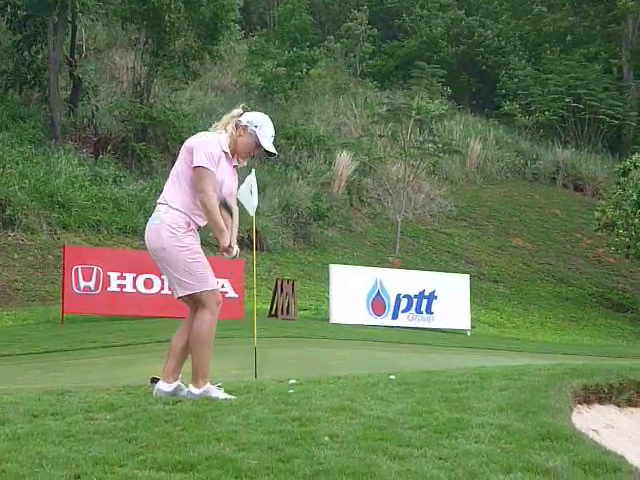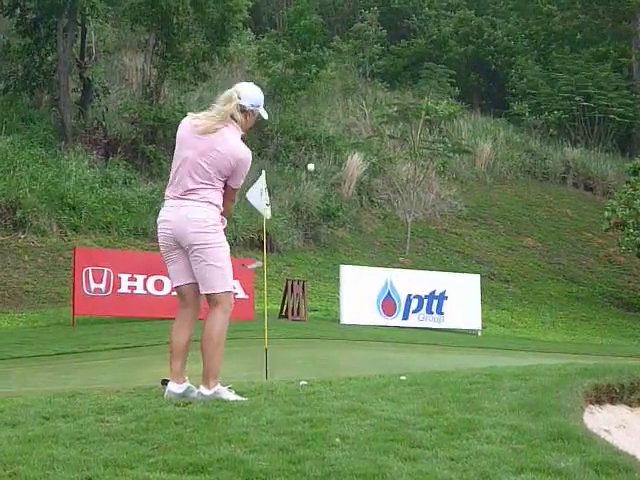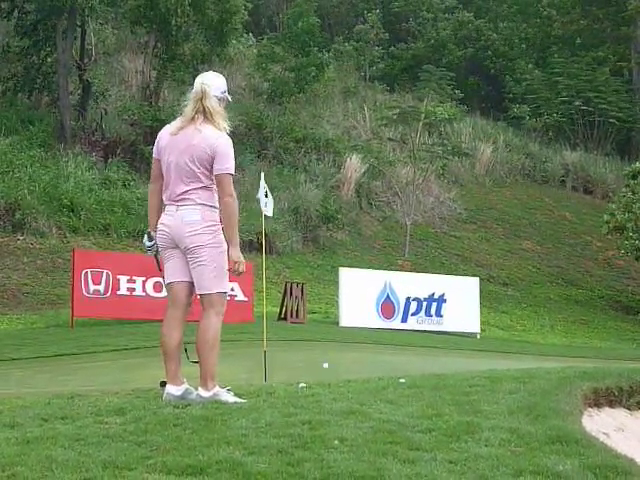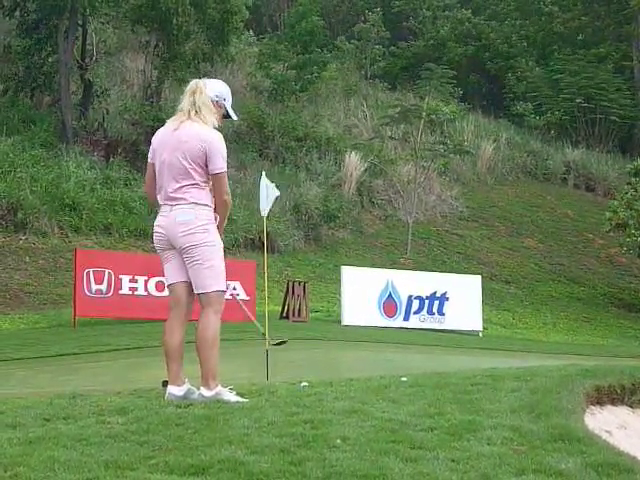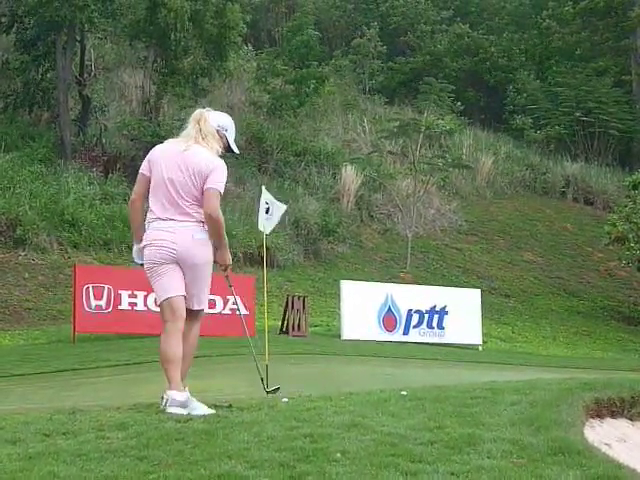
dt=1s
person 1, frame 1
left shoulder: (231, 166)
right shoulder: (207, 143)
left elbow: (230, 207)
right elbow: (203, 192)
left wrist: (232, 237)
right wrist: (221, 234)
left hip: (173, 232)
right hip: (172, 228)
left knee: (199, 308)
right knee: (211, 302)
left ankle: (168, 382)
right ankle: (199, 385)
person 1, frame 2
left shoulder: (189, 123)
right shoulder: (241, 152)
right wrist: (216, 223)
left hip: (169, 218)
right hip: (201, 221)
left knee: (188, 305)
right knee: (221, 303)
left ankle: (177, 383)
right ankle: (210, 386)
person 1, frame 3
left shoulder: (166, 133)
right shoulder: (219, 140)
left elbow: (155, 186)
right elbow: (226, 196)
left wrist: (153, 230)
right wrist: (234, 246)
left hip: (170, 223)
right hip: (201, 224)
left knee: (177, 305)
right knee: (214, 306)
left ankle: (174, 385)
right ankle: (208, 388)
person 1, frame 4
left shoulder: (161, 134)
right shoulder: (210, 137)
left elbow: (150, 188)
right elbow: (222, 196)
right wrist: (218, 229)
left hip: (164, 223)
right hip: (196, 222)
left knee: (179, 306)
right knee: (212, 305)
left ankle: (176, 385)
right ankle: (210, 387)
person 1, frame 5
left shoulder: (158, 151)
right shoulder: (214, 163)
left elbow: (135, 200)
right elbow: (211, 212)
left wrist: (138, 241)
right wrist: (223, 249)
left hip: (158, 239)
right hip: (194, 240)
left knee: (172, 320)
right knee: (192, 319)
left ankle: (177, 393)
right ankle: (176, 391)
